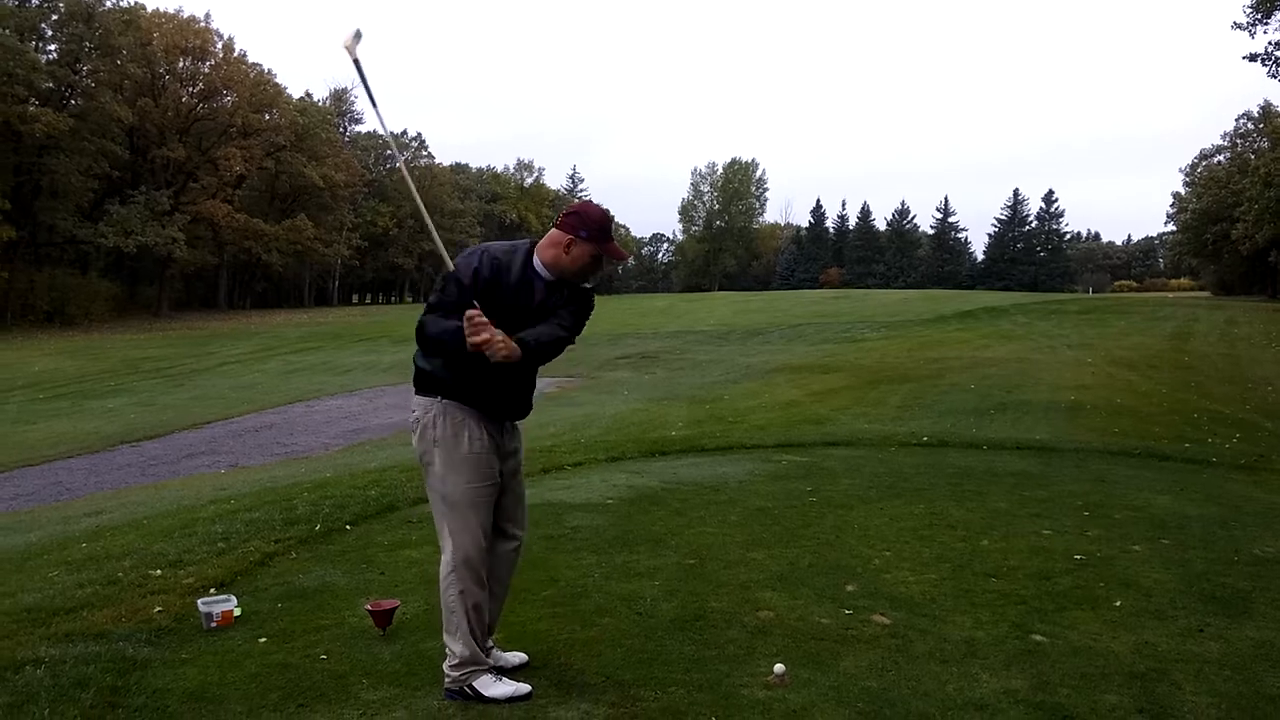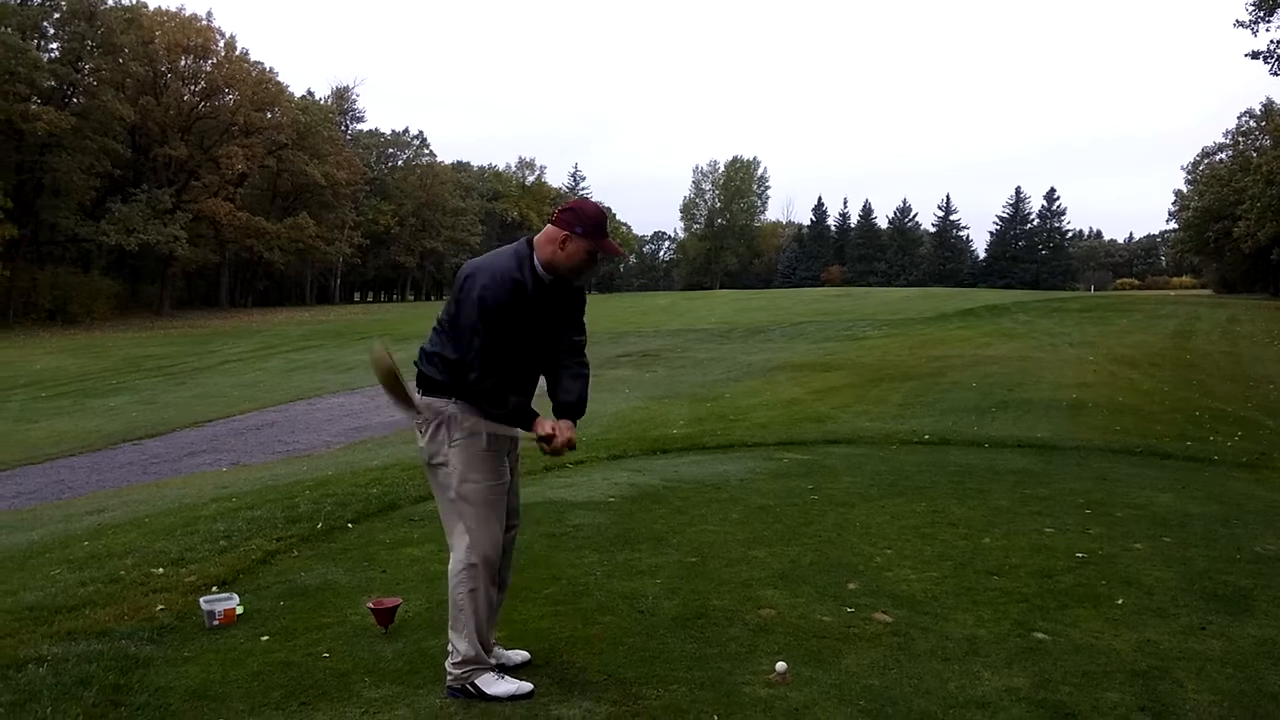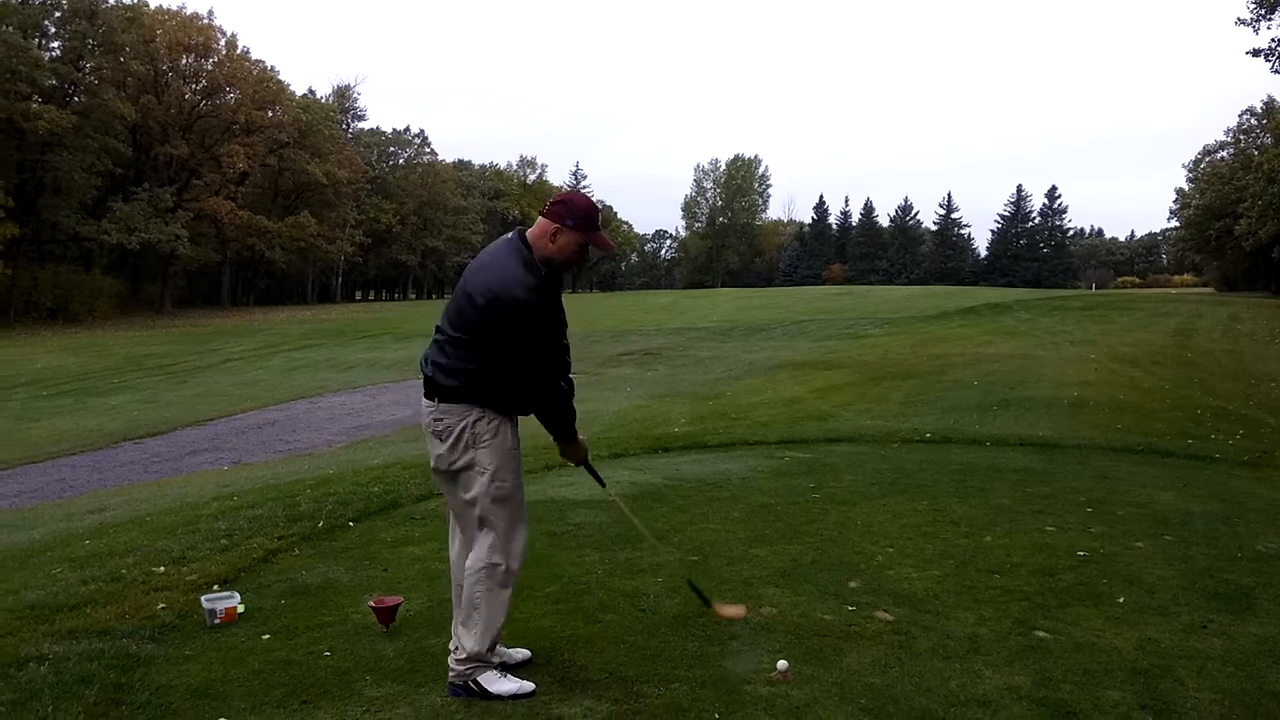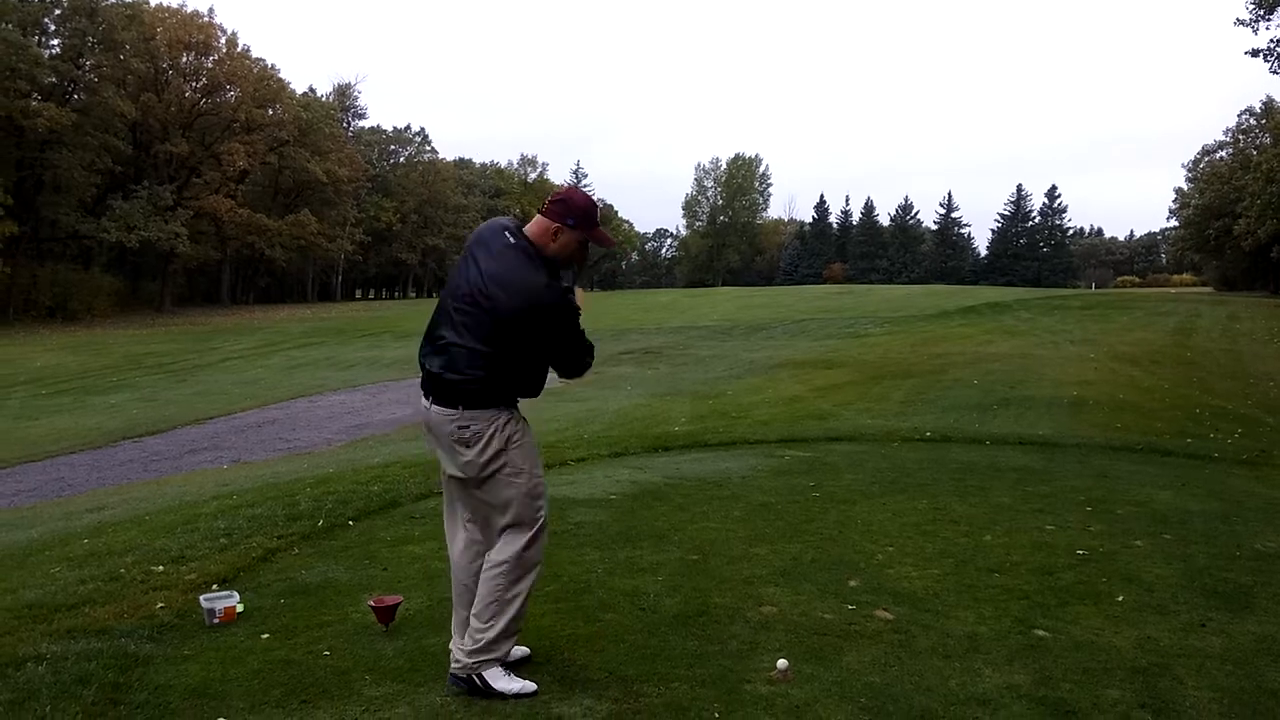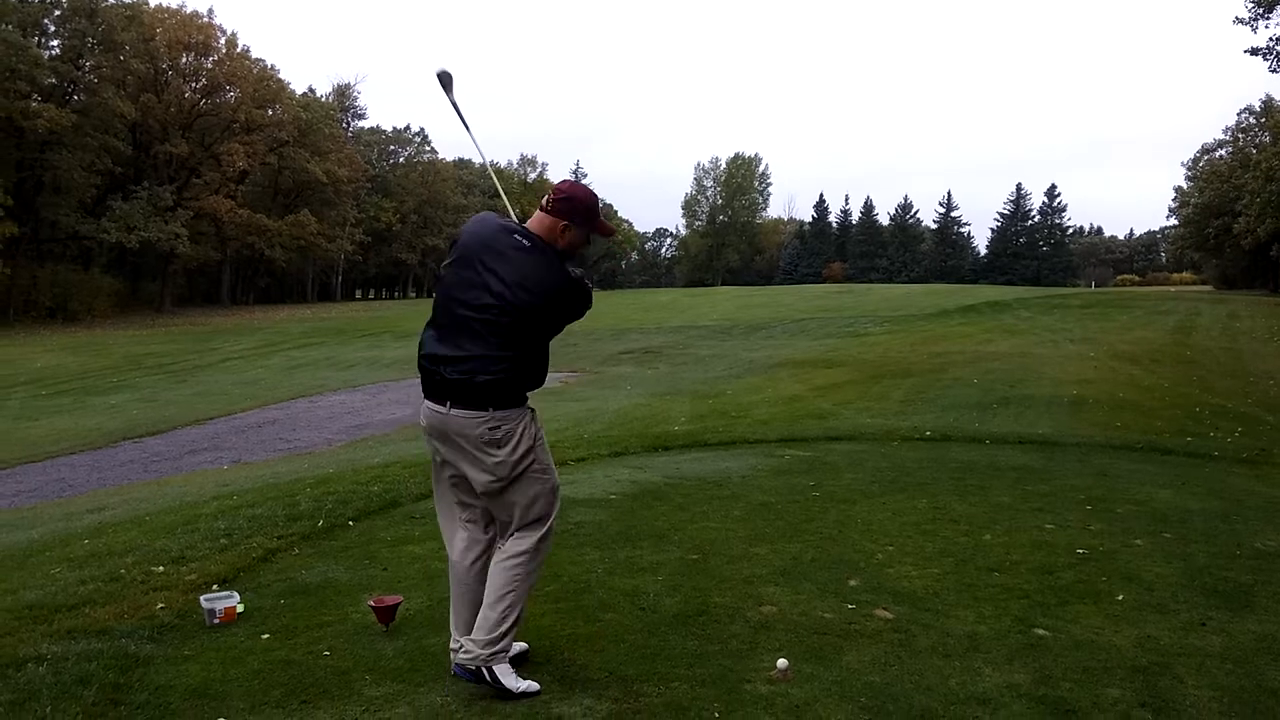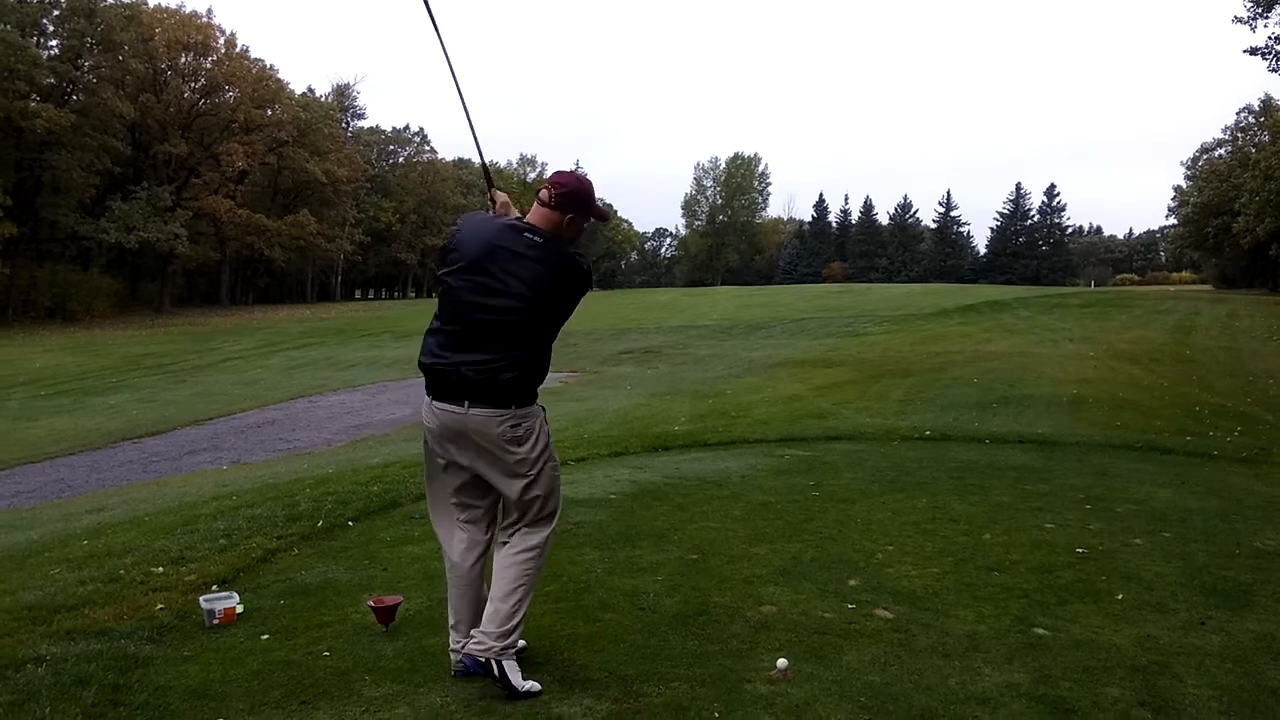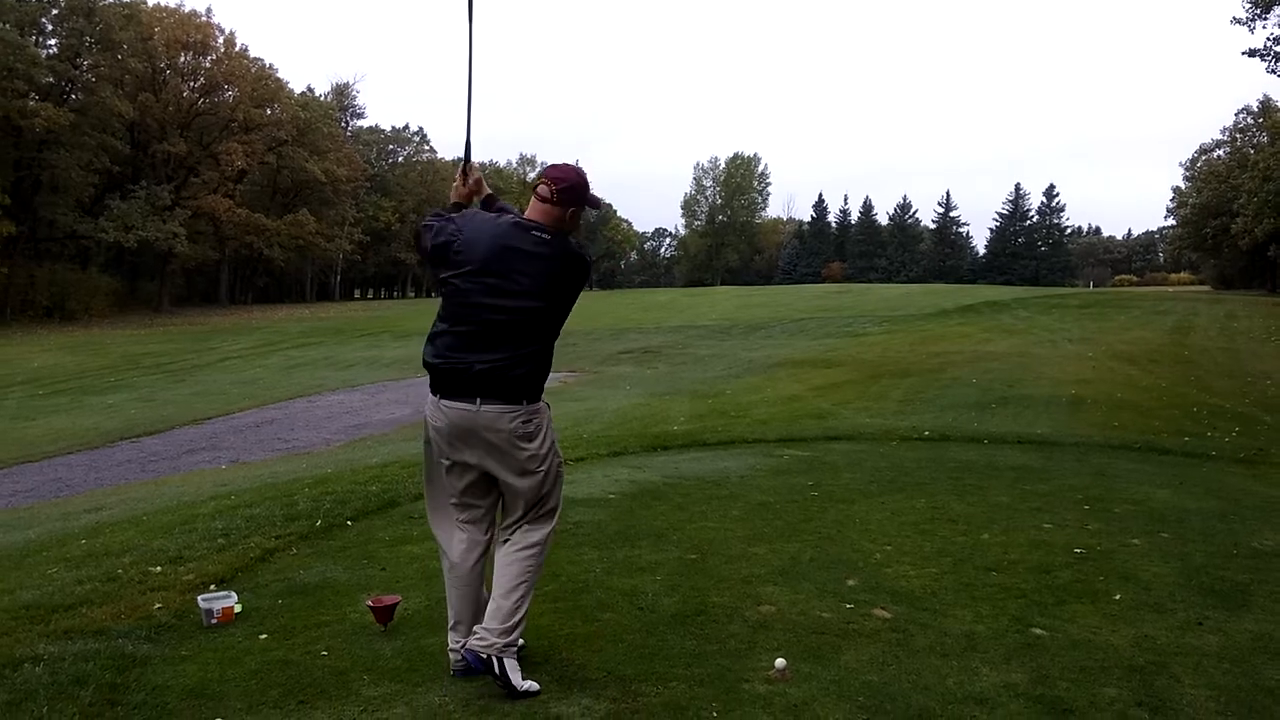
dt=0.1s
person 1, frame 1
left shoulder: (576, 296)
right shoulder: (486, 263)
left elbow: (550, 340)
right elbow: (428, 331)
left wrist: (513, 346)
right wrist: (470, 335)
left hip: (497, 416)
right hip: (451, 413)
left knee: (505, 540)
right knee: (466, 542)
left ankle: (475, 647)
right ankle: (464, 671)
person 1, frame 2
left shoulder: (566, 292)
right shoulder: (496, 278)
left elbow: (568, 359)
right elbow: (483, 372)
left wrist: (566, 418)
right wrist: (532, 421)
left hip: (497, 415)
right hip: (455, 411)
left knee: (498, 534)
right knee: (478, 540)
left ankle: (477, 646)
right ankle: (467, 669)
person 1, frame 3
left shoulder: (516, 251)
right shoulder: (519, 293)
left elbow: (551, 354)
right elbow: (538, 377)
right wrist: (567, 434)
left hip: (457, 406)
right hip: (472, 415)
left knee: (477, 531)
right knee: (497, 536)
left ankle: (474, 644)
right ankle: (471, 666)
person 1, frame 4
left shoulder: (493, 233)
right shoulder: (544, 297)
right elbow: (575, 361)
left wrist: (567, 308)
right wrist: (572, 319)
left hip: (449, 405)
right hip: (483, 415)
left knee: (473, 527)
right knee: (519, 528)
left ankle: (475, 642)
right ankle: (476, 661)
person 1, frame 5
left shoulder: (477, 229)
right shoulder: (566, 286)
left wrist: (519, 229)
left hip: (438, 403)
right hip: (494, 416)
left knee: (468, 525)
right knee: (524, 528)
left ankle: (467, 645)
right ankle: (485, 651)
person 1, frame 6
left shoulder: (472, 230)
right shoulder: (571, 271)
left wrist: (505, 217)
right wrist: (513, 218)
left hip: (441, 404)
right hip: (504, 414)
left knee: (464, 525)
right knee: (530, 524)
left ankle: (466, 644)
right ankle: (492, 646)
person 1, frame 7
left shoulder: (468, 230)
right shoulder: (572, 263)
left elbow: (427, 242)
left wrist: (460, 203)
right wrist: (489, 200)
left hip: (447, 403)
right hip: (513, 412)
left knee: (463, 527)
right knee: (530, 525)
left ankle: (464, 646)
right ankle: (496, 641)
